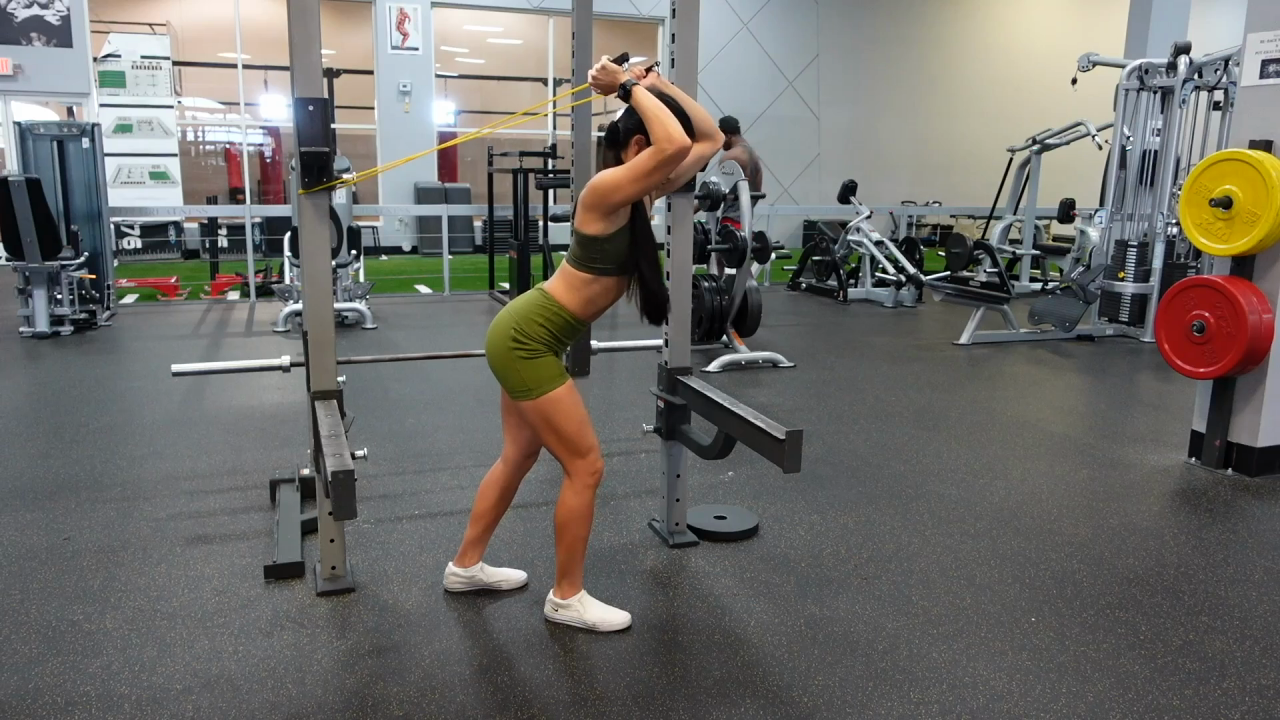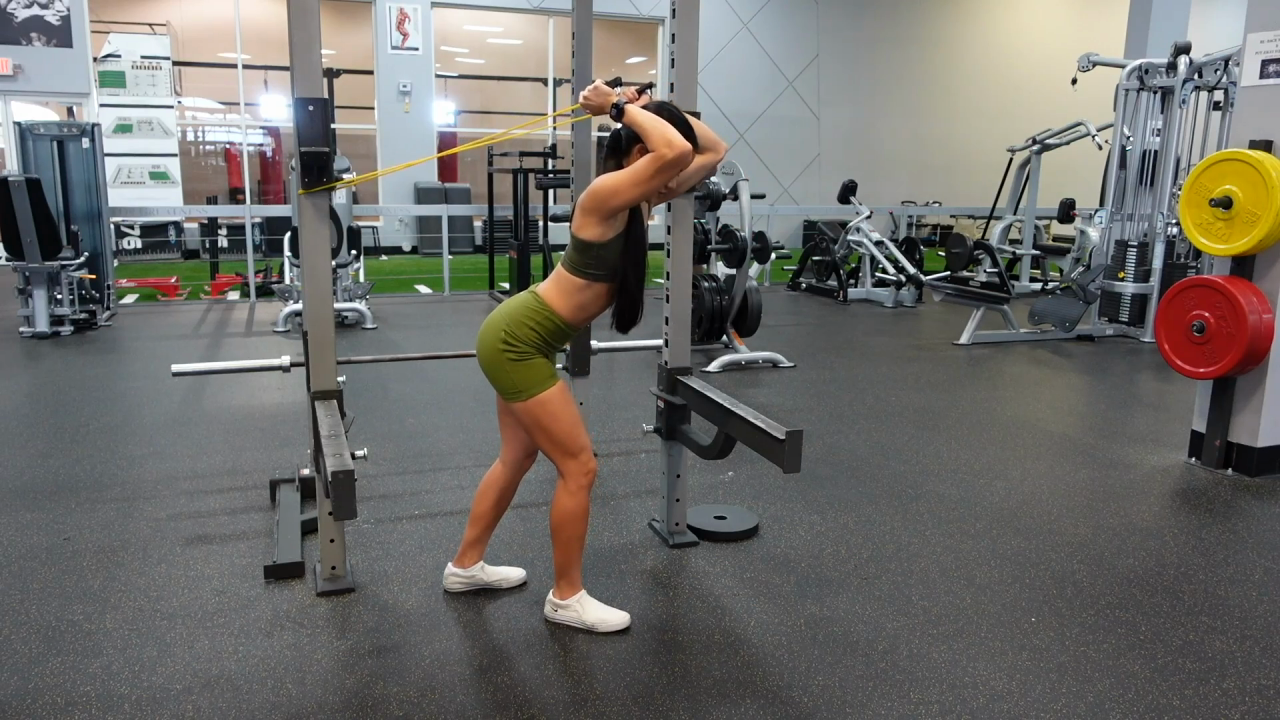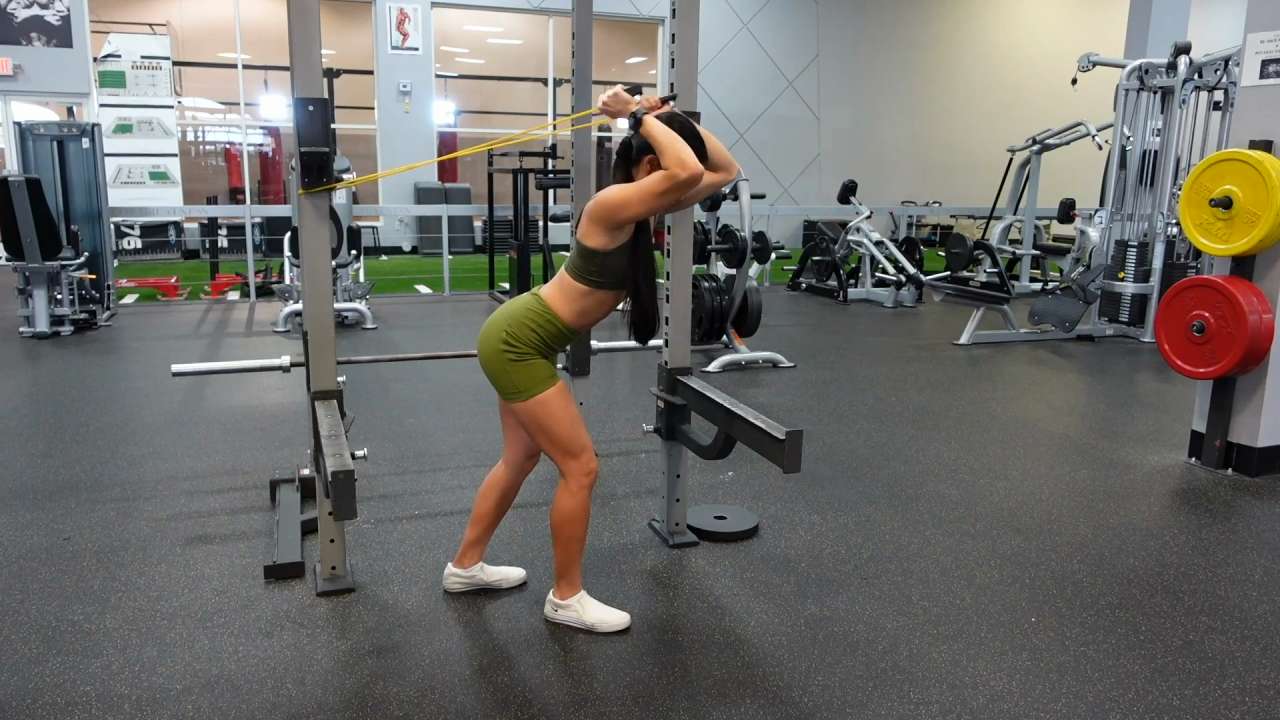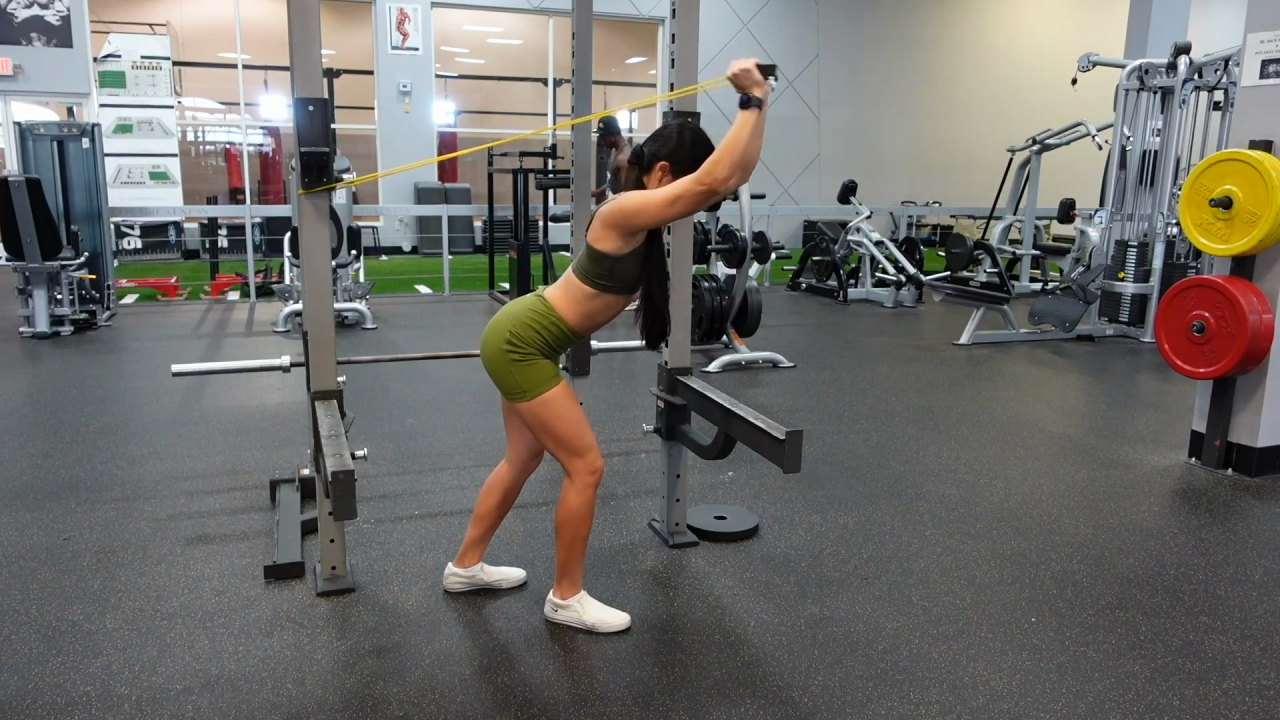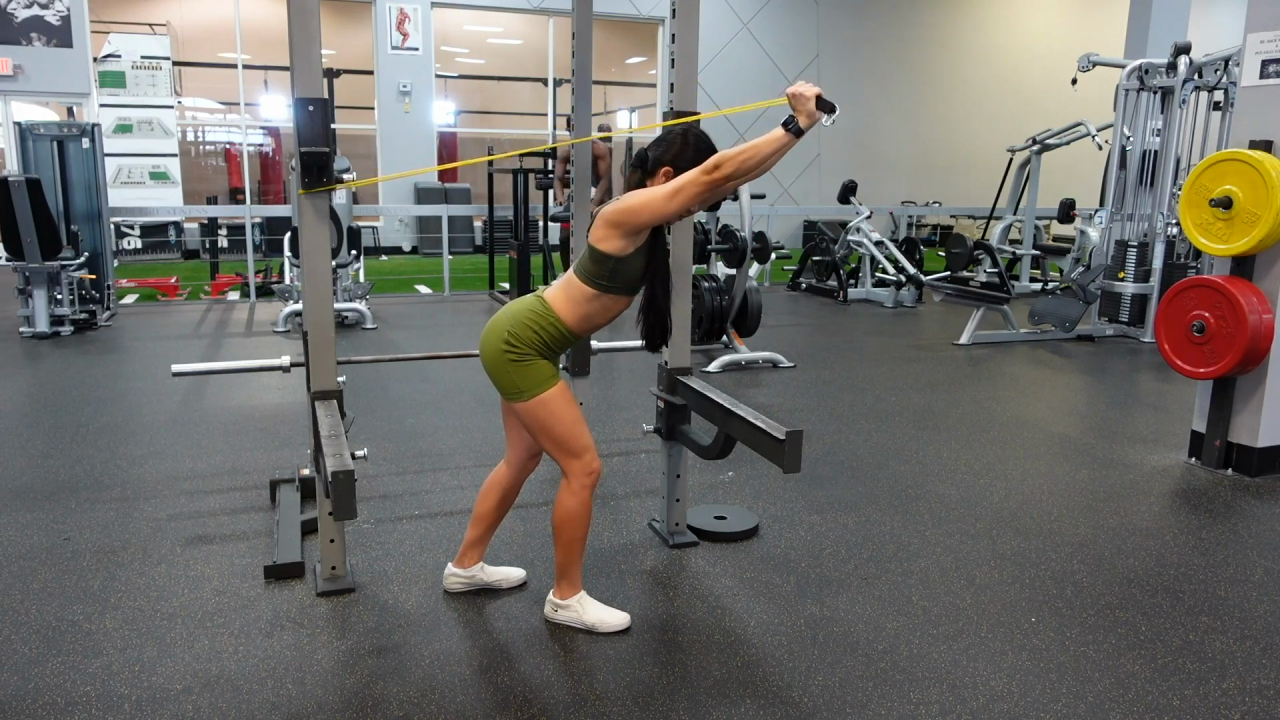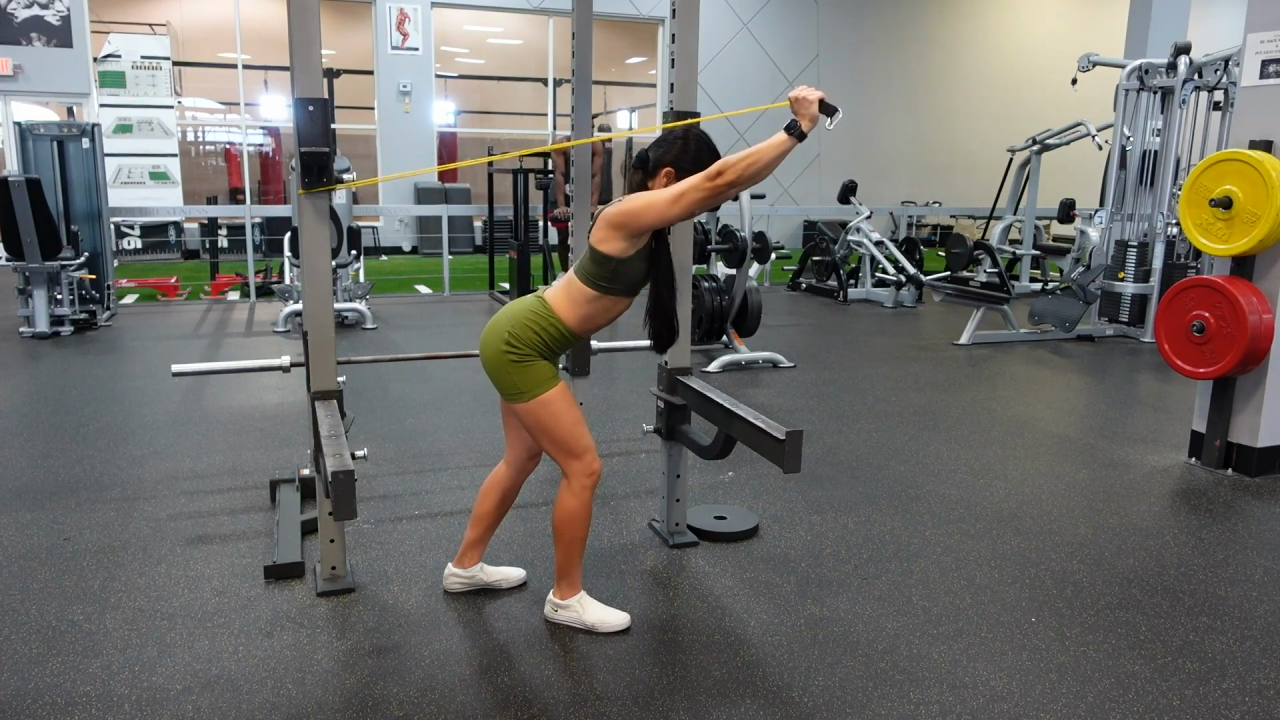
dt=0.5s
person 1, frame 1
left shoulder: (641, 193)
right shoulder: (606, 190)
left elbow: (710, 140)
right elbow: (676, 145)
left wrist: (655, 84)
right wrist: (630, 87)
left hip: (525, 334)
right hip: (526, 340)
left knee: (518, 457)
right knee: (585, 466)
left ankle: (466, 566)
right ankle: (566, 597)
person 1, frame 2
left shoulder: (639, 199)
right shoulder: (606, 195)
left elbow: (713, 150)
right elbow: (677, 150)
left wrist: (639, 107)
right wrist: (622, 107)
left hip: (516, 335)
right hip: (517, 341)
left knee: (517, 458)
right knee: (579, 467)
left ankle: (465, 566)
right ankle: (567, 597)
person 1, frame 3
left shoulder: (644, 210)
right shoulder: (612, 205)
left elbow: (724, 170)
right elbow: (687, 172)
left wrist: (651, 115)
right wrist: (639, 117)
left hip: (518, 336)
right hip: (518, 343)
left knee: (520, 459)
right knee: (580, 467)
left ankle: (465, 566)
right ankle: (566, 597)
person 1, frame 4
left shoulder: (646, 209)
right shoulder: (625, 211)
left elbow: (733, 175)
right elbow: (712, 180)
left wrist: (757, 105)
right wrist: (751, 101)
left hip: (520, 336)
right hip: (520, 344)
left knee: (524, 458)
right knee: (585, 466)
left ankle: (466, 566)
right ankle: (567, 598)
person 1, frame 5
left shoulder: (650, 211)
right shoulder: (628, 213)
left elbow: (735, 175)
right elbow: (719, 172)
left wrist: (793, 128)
right wrist: (794, 124)
left hip: (522, 336)
right hip: (520, 343)
left knee: (523, 458)
right knee: (582, 467)
left ankle: (465, 566)
right ankle: (566, 597)
person 1, frame 6
left shoulder: (652, 213)
right shoulder: (629, 214)
left elbow: (737, 182)
right elbow: (721, 178)
left wrist: (795, 130)
right wrist: (797, 128)
left hip: (522, 337)
right hip: (520, 343)
left knee: (522, 459)
right knee: (583, 468)
left ankle: (465, 567)
right ankle: (566, 598)
